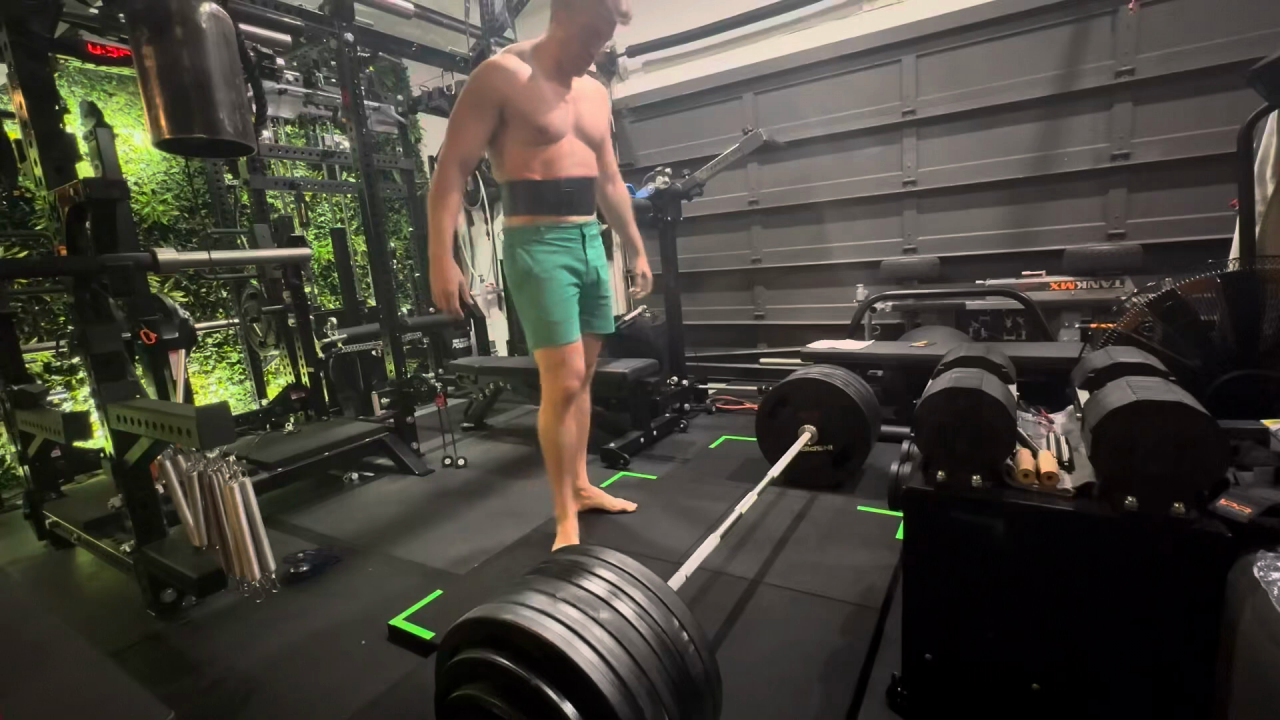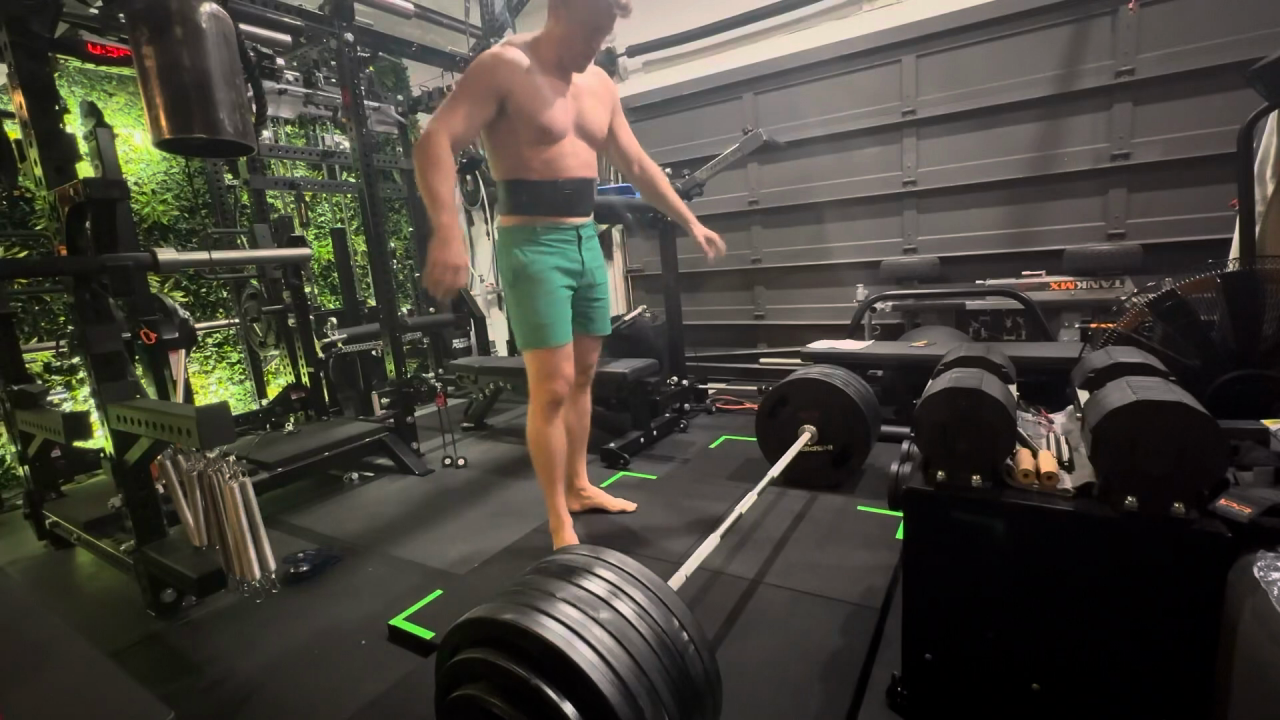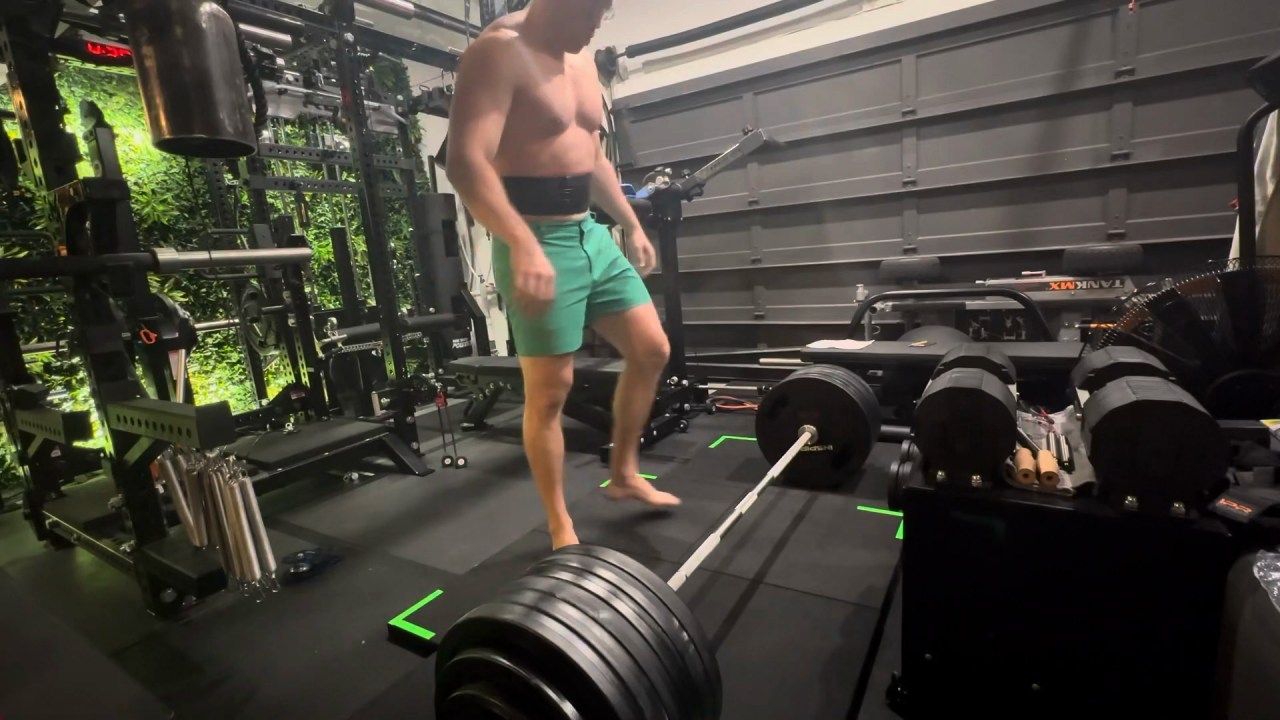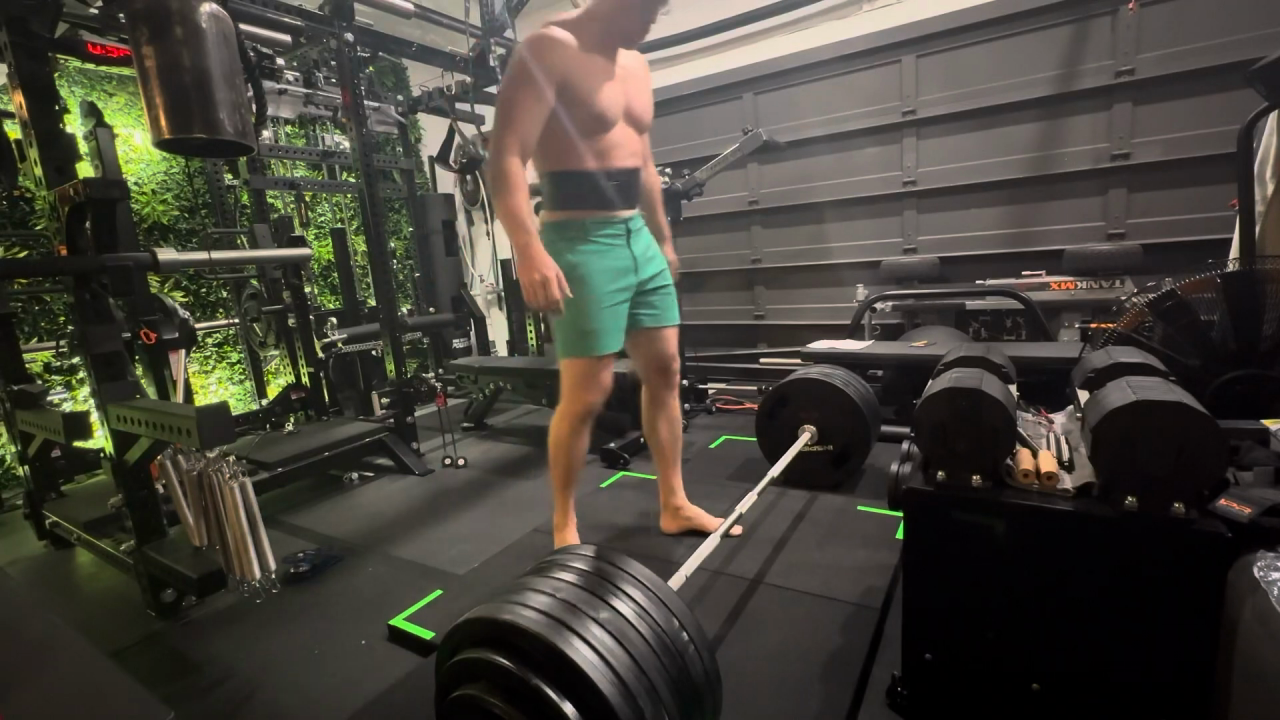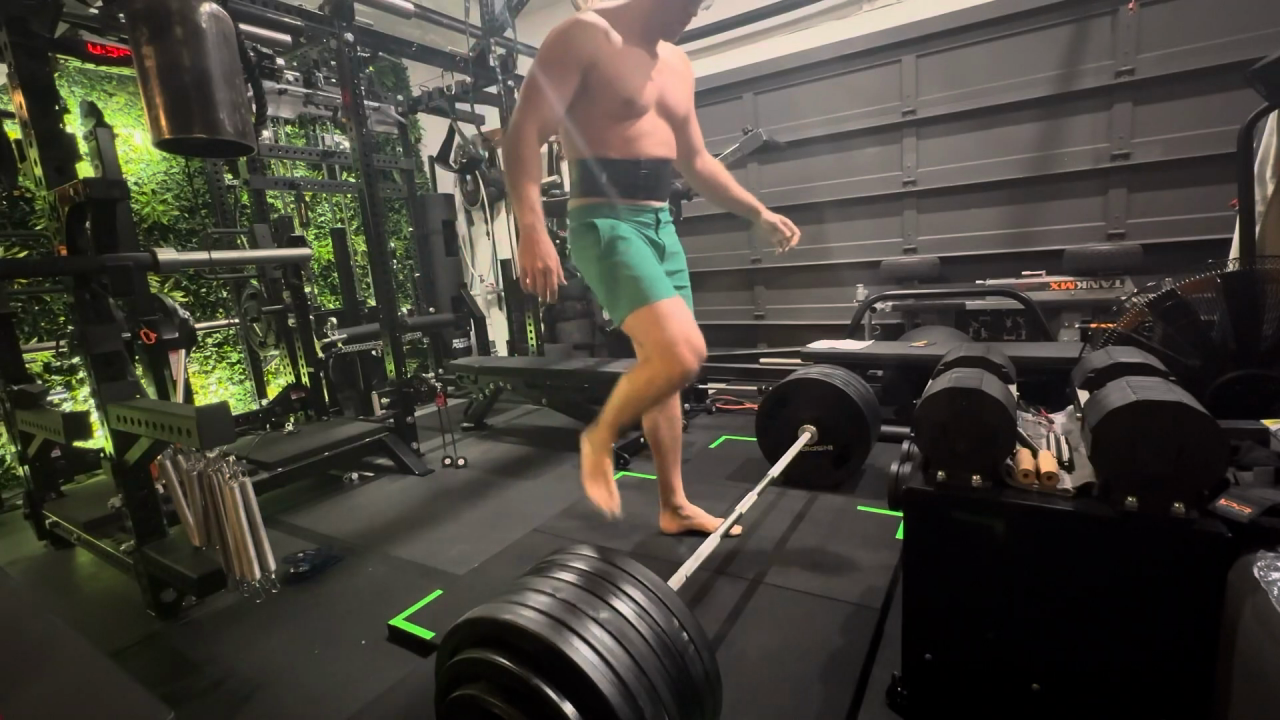
dt=0.4s
person 1, frame 1
left shoulder: (595, 92)
right shoulder: (502, 76)
right elbow: (452, 168)
left wrist: (637, 249)
right wrist: (442, 258)
left hip: (589, 241)
right hip: (537, 244)
left knee: (583, 376)
right knee: (564, 383)
left ankle: (580, 485)
right ankle: (563, 517)
person 1, frame 2
left shoulder: (598, 85)
right shoulder: (503, 68)
left elbow: (637, 164)
right elbow: (436, 143)
left wrist: (689, 221)
right wrist: (448, 231)
left hip: (585, 242)
right hip: (532, 246)
left knee: (582, 377)
right knee: (552, 389)
left ankle: (578, 486)
right ankle: (561, 527)
person 1, frame 3
left shoulder: (581, 61)
right shoulder: (499, 52)
right elbow: (466, 160)
left wrist: (633, 225)
right wrist: (522, 247)
left hip: (589, 235)
right hip: (539, 244)
left knee: (652, 350)
right knee: (550, 390)
left ankle: (623, 470)
right ankle: (562, 530)
person 1, frame 4
left shoulder: (635, 65)
right shoulder: (548, 52)
right elbow: (504, 159)
left wrist: (663, 236)
right wrist: (531, 252)
left hip: (636, 239)
right hip: (581, 242)
left knee: (665, 373)
right knee: (587, 394)
left ankle: (675, 506)
right ankle: (564, 524)
person 1, frame 5
left shoulder: (677, 64)
left elbow: (696, 160)
right elbow: (523, 135)
left wrist: (760, 213)
right wrist: (532, 230)
left hip: (661, 226)
right hip: (606, 224)
left knee: (670, 365)
right knee: (683, 355)
left ankle: (674, 505)
right ankle: (602, 433)
